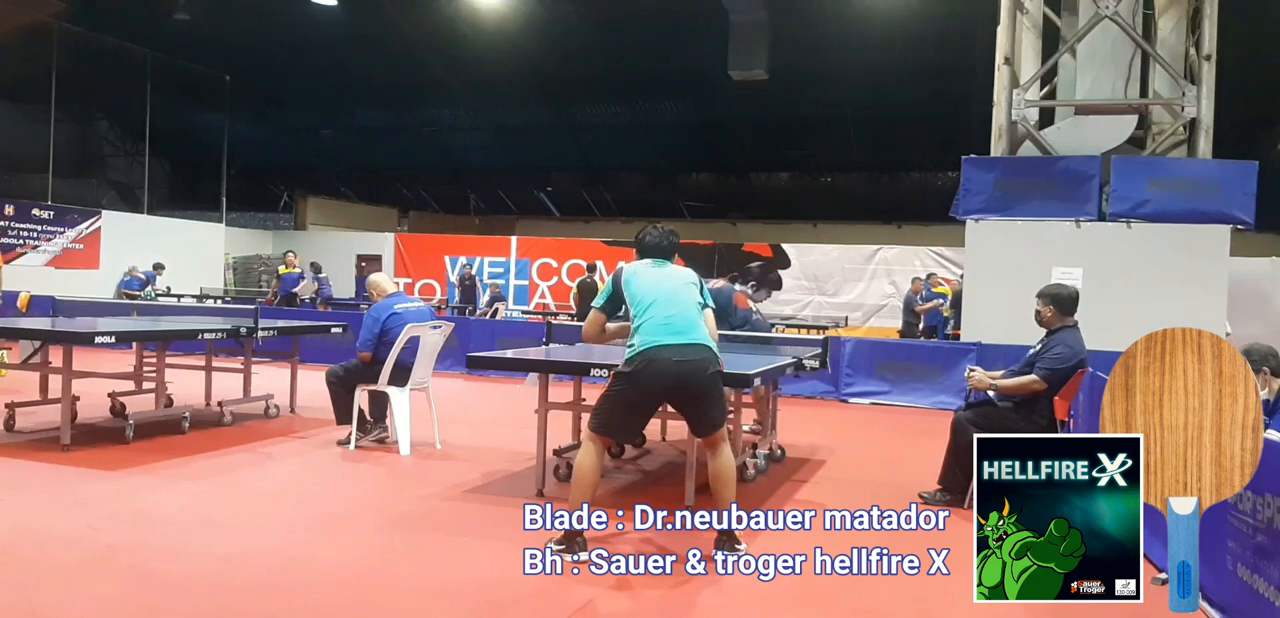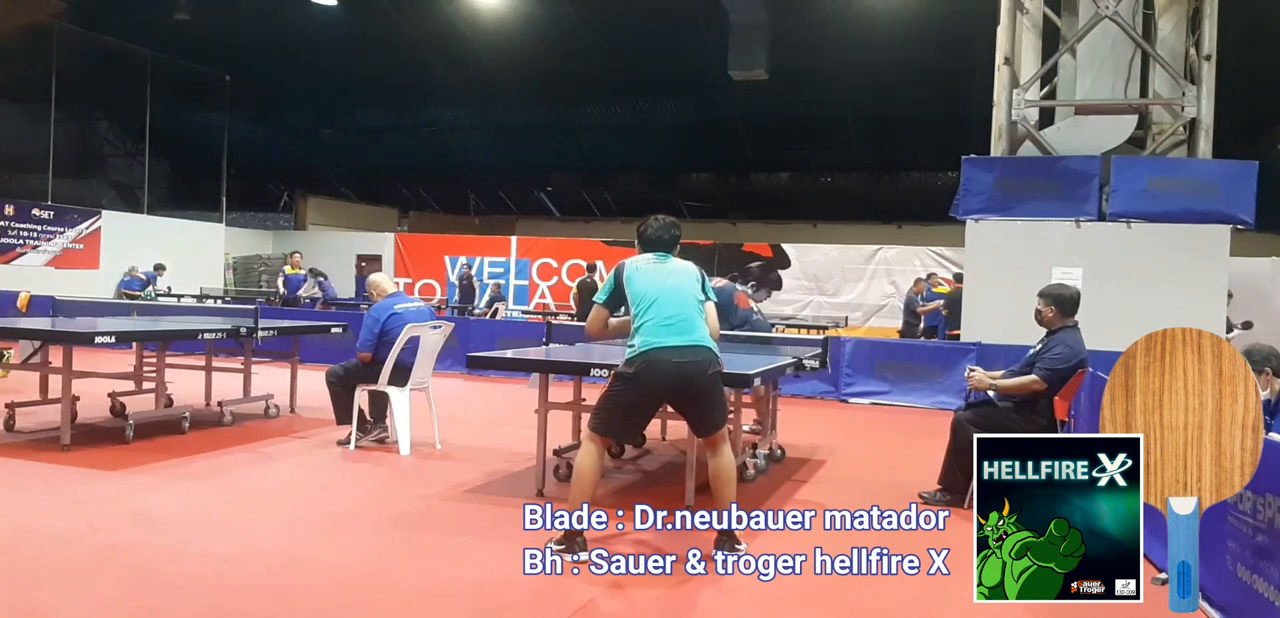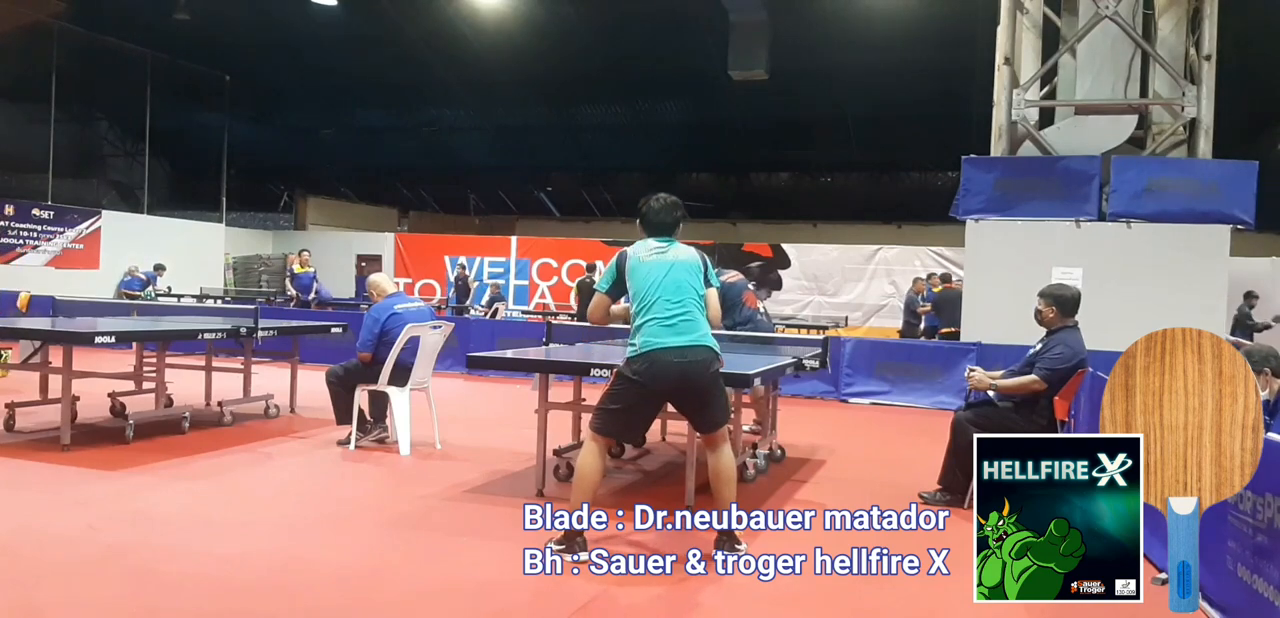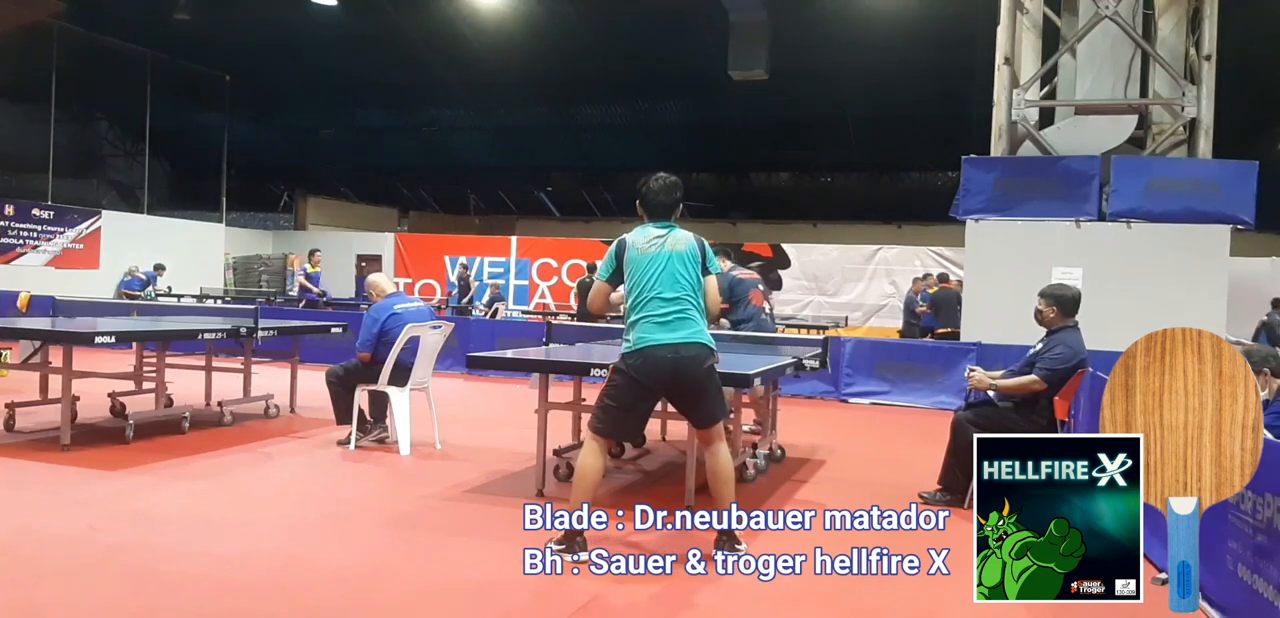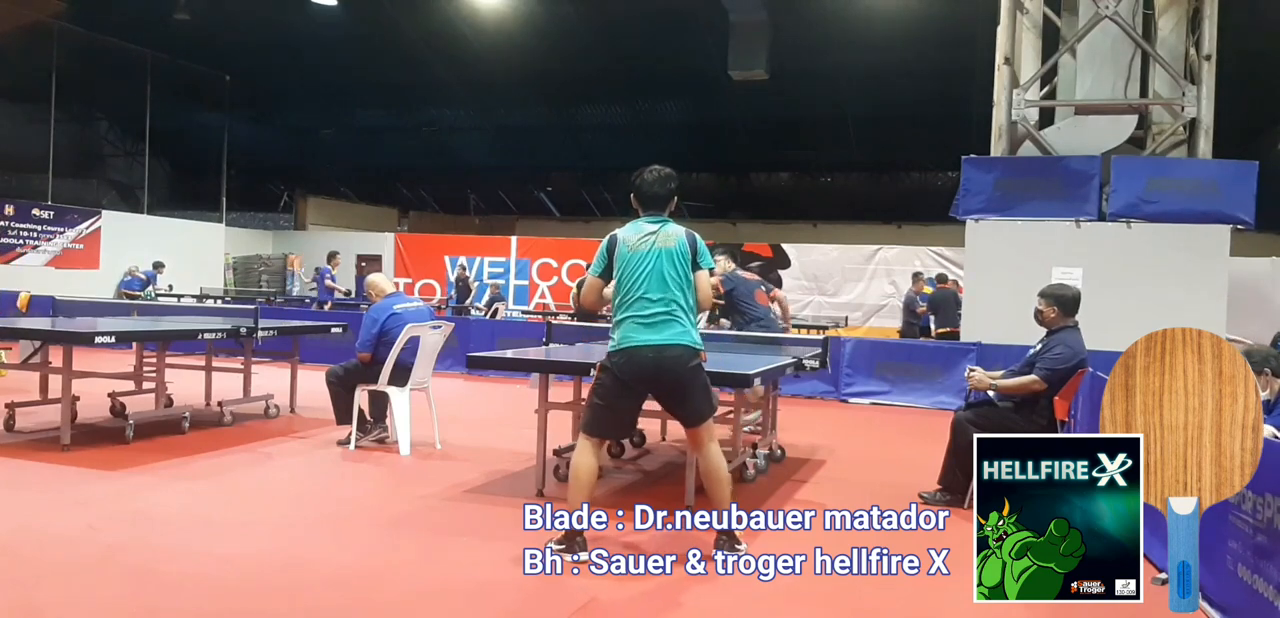
dt=0.4s
person 1, frame 1
left shoulder: (625, 273)
right shoulder: (691, 276)
left elbow: (590, 333)
right elbow: (712, 335)
left hip: (647, 360)
right hip: (700, 359)
left knee: (594, 439)
right knee: (718, 442)
left ankle: (573, 537)
right ankle: (727, 537)
person 1, frame 2
left shoulder: (626, 268)
right shoulder: (693, 270)
left elbow: (594, 329)
right elbow: (714, 331)
left hip: (647, 361)
right hip: (700, 360)
left knee: (594, 439)
right knee: (718, 442)
left ankle: (573, 538)
right ankle: (728, 538)
person 1, frame 3
left shoulder: (627, 256)
right shoulder: (696, 257)
left elbow: (595, 316)
right elbow: (715, 318)
left hip: (648, 359)
right hip: (700, 356)
left knee: (596, 440)
right knee: (718, 441)
left ankle: (573, 538)
right ankle: (727, 538)
person 1, frame 4
left shoulder: (625, 244)
right shoulder: (697, 244)
left elbow: (596, 304)
right elbow: (713, 307)
left hip: (641, 354)
right hip: (695, 352)
left knee: (596, 440)
right knee: (714, 439)
left ankle: (574, 537)
right ankle: (727, 537)
person 1, frame 5
left shoulder: (617, 239)
right shoulder: (689, 239)
left elbow: (588, 300)
right elbow: (705, 301)
left hip: (626, 354)
right hip: (680, 352)
left knee: (589, 440)
right knee: (705, 440)
left ankle: (574, 537)
right ankle: (727, 537)
person 2, frame 1
left shoulder: (1065, 346)
right shoulder: (1058, 337)
left elbow: (1037, 382)
right elbow: (1025, 372)
left wrist: (991, 385)
right wrist: (988, 374)
left hip: (1035, 418)
right hip: (1025, 409)
left knee: (964, 421)
right knee: (965, 411)
left ankle: (954, 491)
right ankle: (960, 484)
person 2, frame 2
left shoulder: (1065, 346)
right shoulder: (1057, 337)
left elbow: (1036, 382)
right elbow: (1024, 371)
left wrist: (991, 385)
right wrist: (988, 374)
left hip: (1035, 419)
right hip: (1025, 409)
left knee: (964, 421)
right knee: (965, 411)
left ankle: (955, 490)
right ankle: (961, 484)
person 2, frame 3
left shoulder: (1065, 346)
right shoulder: (1058, 337)
left elbow: (1036, 382)
right elbow: (1024, 372)
left wrist: (991, 385)
right wrist: (988, 374)
left hip: (1035, 419)
right hip: (1025, 409)
left knee: (964, 421)
right knee: (965, 411)
left ankle: (955, 491)
right ankle: (960, 484)
person 2, frame 4
left shoulder: (1066, 346)
right shoulder: (1057, 337)
left elbow: (1036, 382)
right elbow: (1024, 371)
left wrist: (991, 385)
right wrist: (988, 374)
left hip: (1035, 419)
right hip: (1025, 409)
left knee: (964, 421)
right knee: (965, 411)
left ankle: (955, 490)
right ankle: (962, 483)
person 2, frame 5
left shoulder: (1066, 346)
right shoulder: (1057, 337)
left elbow: (1036, 382)
right elbow: (1024, 372)
left wrist: (991, 385)
right wrist: (988, 374)
left hip: (1035, 419)
right hip: (1025, 409)
left knee: (964, 421)
right knee: (965, 411)
left ankle: (955, 491)
right ankle: (962, 484)
person 3, frame 1
left shoulder: (378, 310)
right shoulder: (425, 306)
left elbow: (364, 355)
left wrist: (365, 357)
left hip: (393, 373)
left knee: (334, 375)
right knee: (377, 367)
left ankle: (363, 428)
right ankle: (378, 424)
person 3, frame 2
left shoulder: (378, 310)
right shoulder: (425, 306)
left elbow: (364, 356)
left wrist: (365, 356)
left hip: (394, 373)
left knee: (334, 375)
right knee: (378, 366)
left ankle: (363, 427)
right ankle: (378, 424)
person 3, frame 3
left shoulder: (378, 310)
right shoulder: (425, 306)
left elbow: (364, 356)
left wrist: (366, 357)
left hip: (393, 373)
left knee: (334, 375)
right knee: (377, 367)
left ankle: (363, 428)
right ankle: (378, 424)
person 3, frame 4
left shoulder: (377, 310)
right shoulder: (424, 306)
left elbow: (363, 356)
left wrist: (364, 356)
left hip: (394, 373)
left knee: (334, 375)
right knee: (378, 366)
left ankle: (363, 427)
right ankle: (378, 424)
person 3, frame 5
left shoulder: (377, 310)
right shoulder: (424, 306)
left elbow: (364, 356)
left wrist: (365, 357)
left hip: (393, 373)
left knee: (334, 375)
right knee: (377, 367)
left ankle: (363, 428)
right ankle: (378, 424)
